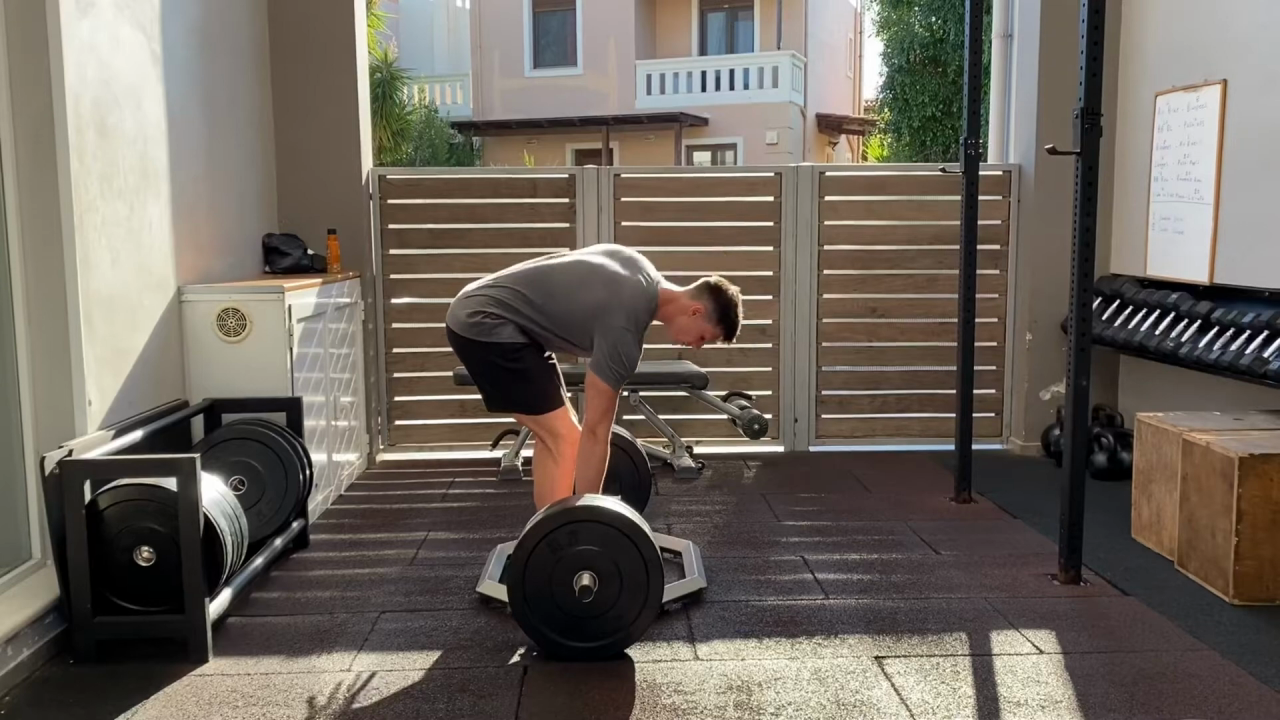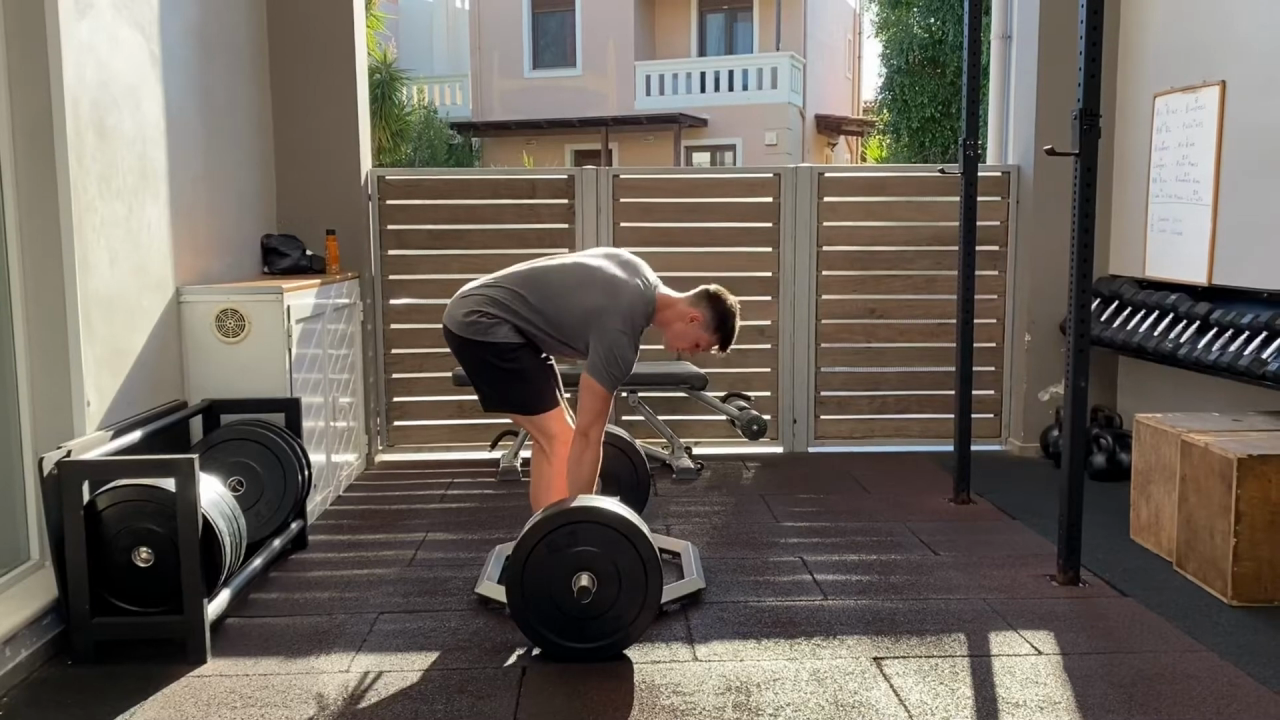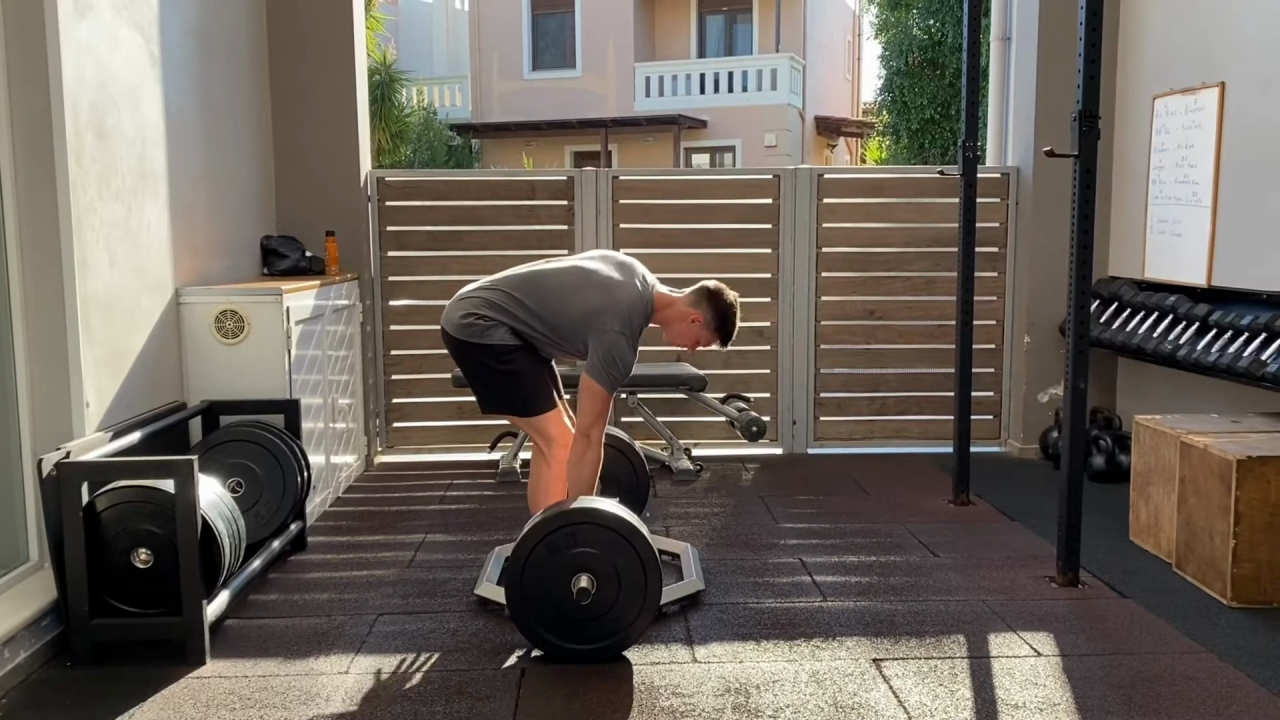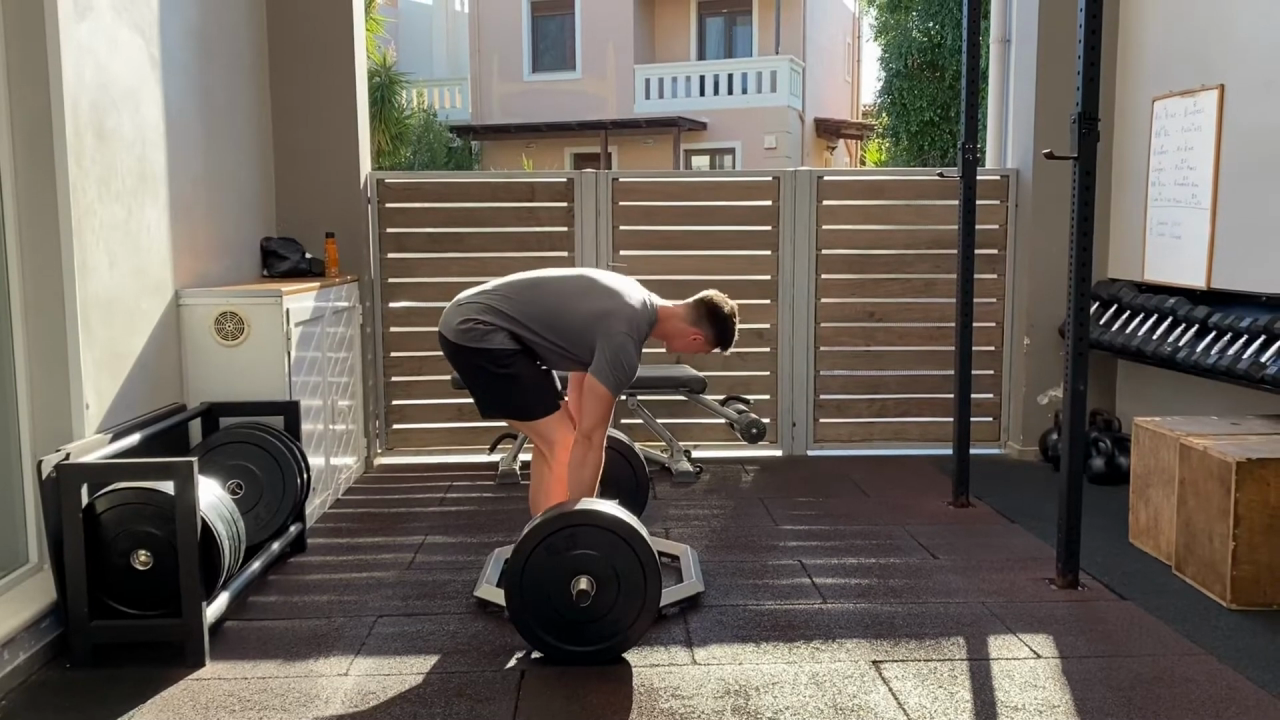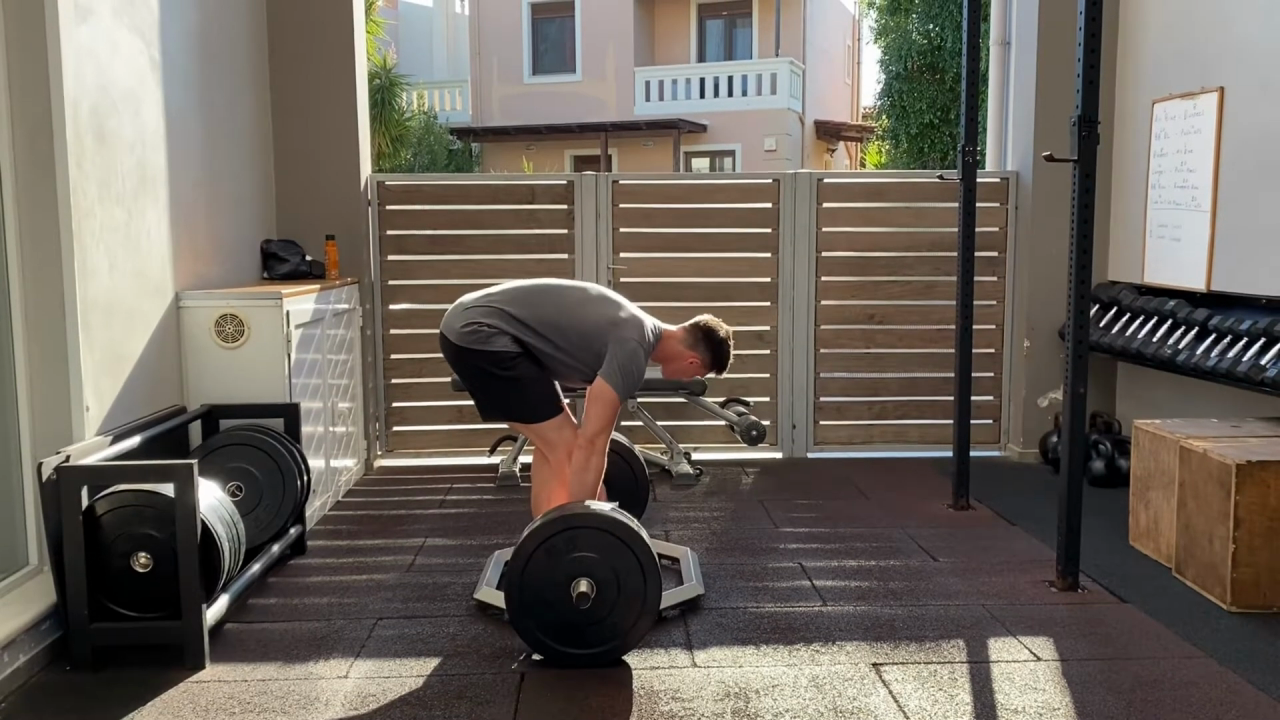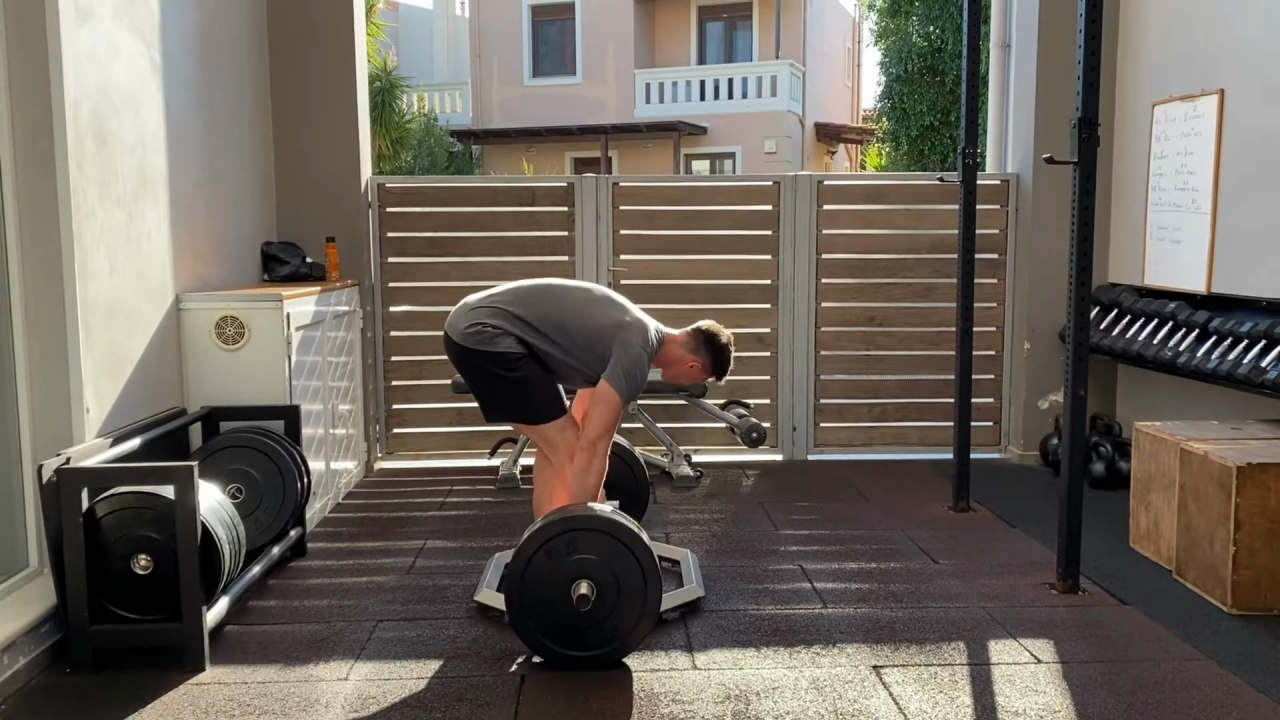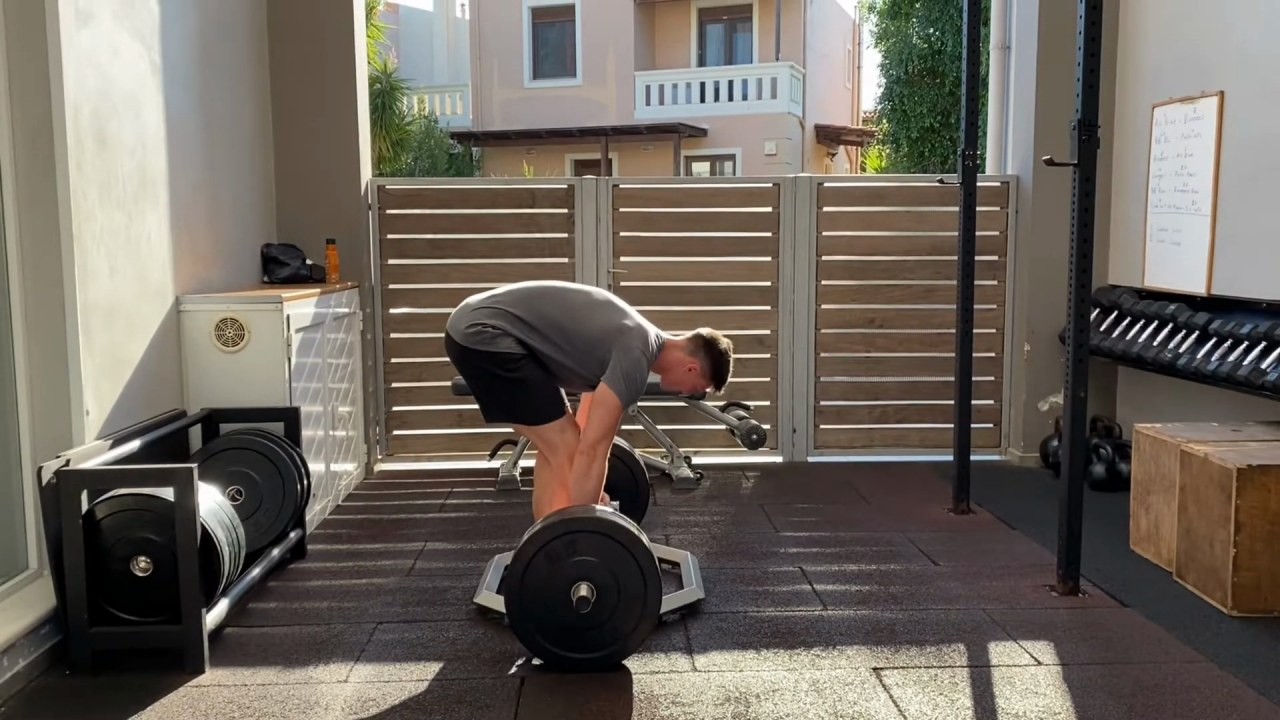
dt=0.3s
person 1, frame 1
left shoulder: (641, 272)
right shoulder: (623, 329)
right elbow: (596, 432)
left hip: (482, 314)
right hip: (484, 322)
left knee: (555, 435)
right knee: (565, 439)
person 1, frame 2
left shoulder: (639, 276)
right shoulder: (619, 332)
right elbow: (587, 435)
left hip: (480, 315)
right hip: (481, 322)
left knee: (552, 436)
right knee: (559, 440)
person 1, frame 3
left shoulder: (637, 276)
right shoulder: (618, 333)
right elbow: (588, 436)
left hip: (478, 317)
right hip: (478, 325)
left knee: (553, 437)
right knee: (559, 442)
person 1, frame 4
left shoulder: (635, 302)
right shoulder: (624, 338)
right elbow: (590, 439)
left hip: (475, 324)
right hip: (477, 331)
left knee: (555, 439)
right knee: (559, 446)
person 1, frame 5
left shoulder: (632, 329)
right shoulder: (633, 350)
right elbow: (590, 443)
left wrist: (592, 488)
left hip: (473, 325)
right hip: (477, 333)
left knee: (555, 442)
right knee: (562, 447)
person 1, frame 6
left shoulder: (635, 333)
right shoulder: (636, 353)
left elbow: (583, 423)
right elbow: (593, 446)
left wrist: (587, 492)
left hip: (477, 326)
right hip: (483, 332)
left knee: (557, 444)
right knee: (565, 449)
person 1, frame 7
left shoulder: (634, 339)
right shoulder: (636, 357)
left elbow: (587, 432)
right elbow: (592, 449)
left wrist: (588, 493)
left hip: (478, 328)
right hip: (482, 334)
left knee: (558, 445)
right knee: (564, 449)
